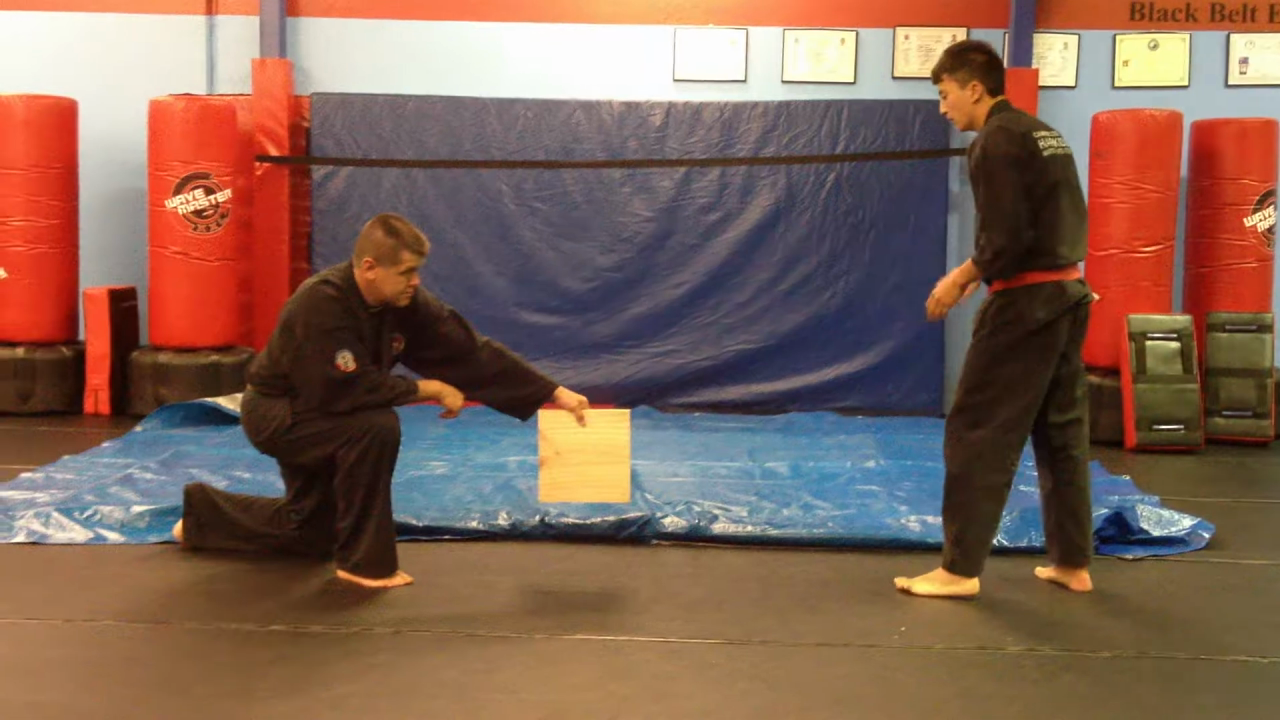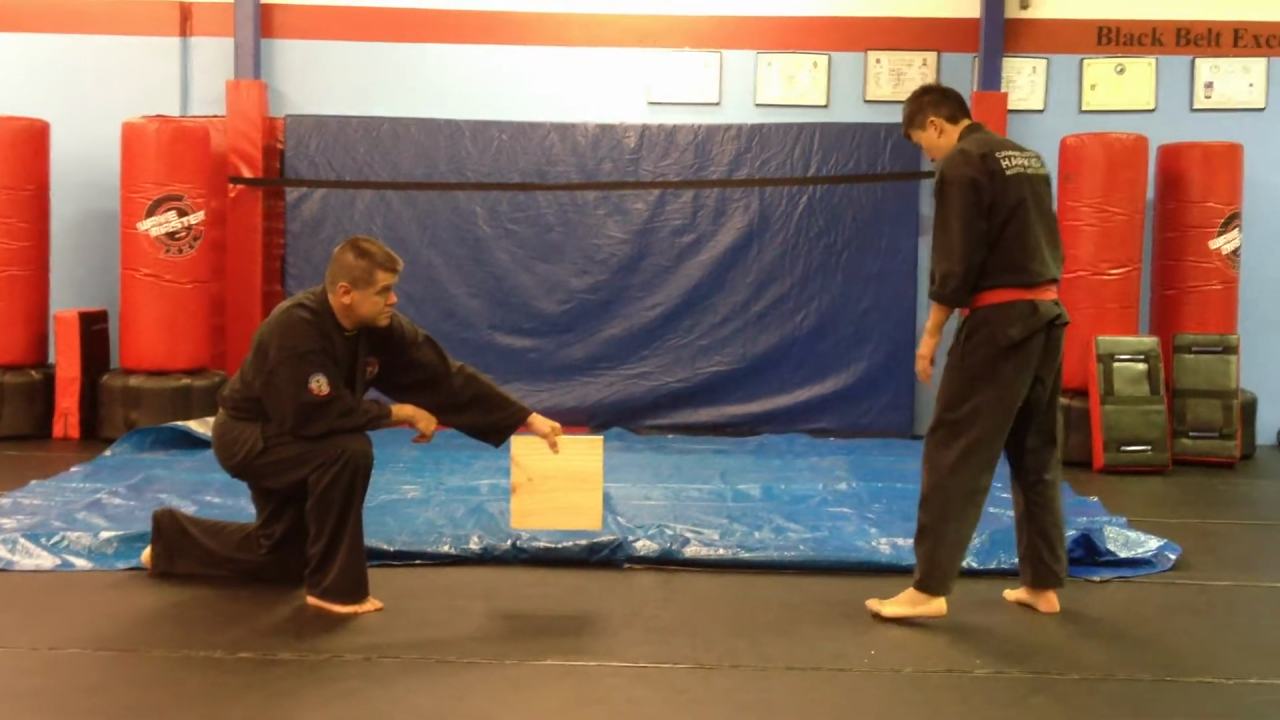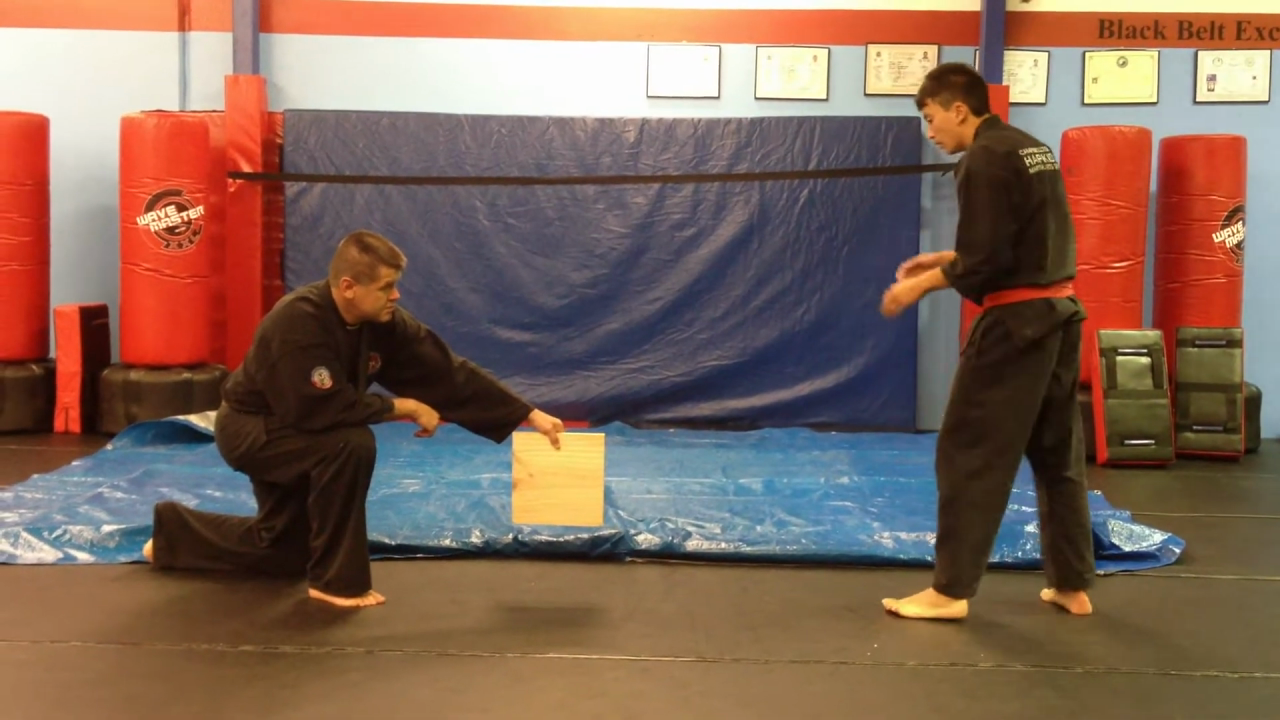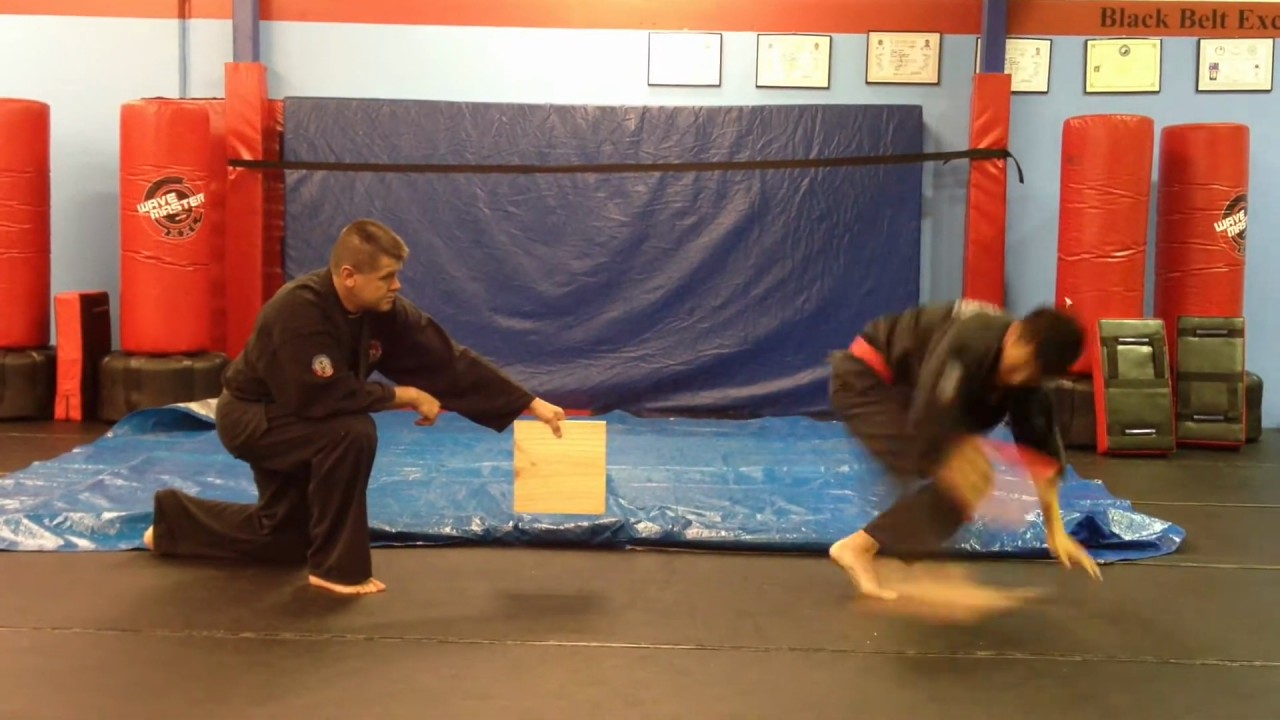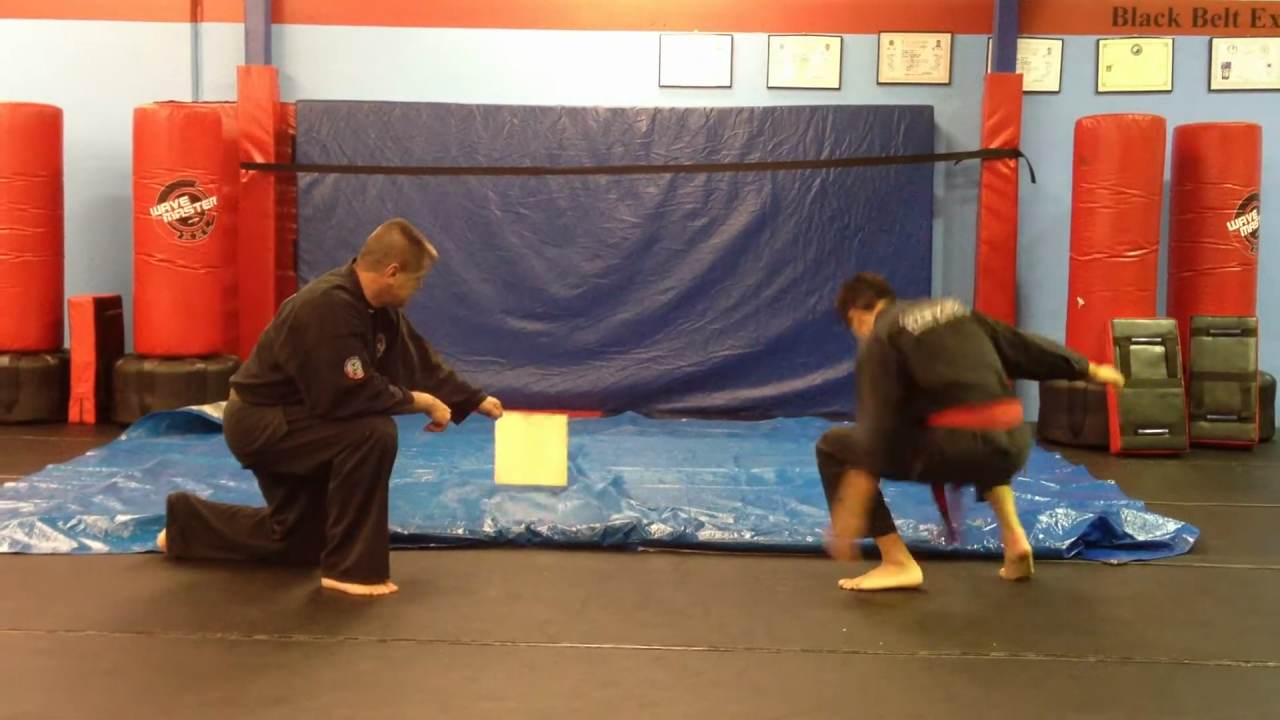
dt=1s
person 1, frame 1
left shoulder: (995, 143)
right shoulder: (1043, 133)
left elbow: (1005, 241)
left wrist: (958, 280)
right wrist: (974, 274)
left hip: (1027, 301)
right hip: (1066, 293)
left knee: (978, 430)
right knee: (1062, 434)
left ankle: (960, 567)
right ankle: (1072, 562)
person 1, frame 2
left shoulder: (961, 165)
right shoulder: (1026, 158)
left elbow: (955, 263)
left wrist: (931, 334)
left hip: (1000, 320)
right hip: (1045, 315)
left knee: (955, 451)
right knee: (1036, 456)
left ankle: (930, 586)
right ankle: (1042, 583)
person 1, frame 3
left shoulder: (983, 160)
right shoulder: (1031, 148)
left elbow: (986, 259)
left wrist: (922, 283)
right wrist: (942, 259)
left hip: (1016, 320)
right hip: (1058, 312)
left knee: (970, 452)
right knee: (1059, 455)
left ankle: (949, 590)
right ankle: (1073, 586)
person 1, frame 4
right shoulder: (968, 338)
left elbow: (1041, 442)
right elbow: (932, 418)
left wrist: (1056, 531)
right hip: (864, 374)
left ankle: (861, 547)
person 1, frame 5
left shoulder: (880, 343)
right shoulder: (953, 311)
left elbow: (877, 425)
right elbow: (1026, 347)
left wrist: (851, 509)
right wrist: (1089, 370)
left hip: (961, 444)
right hip: (1012, 442)
left knee: (832, 449)
left ankle: (898, 564)
right ankle: (1014, 539)
person 2, frame 1
left shoulder: (404, 302)
right shoulder: (321, 304)
left elbow: (470, 351)
right elbow: (349, 389)
left wrist: (553, 392)
right wrist: (429, 389)
left hip: (317, 411)
right hip: (276, 412)
left knee: (312, 532)
right knee: (376, 427)
left ankle: (202, 513)
right ankle: (363, 560)
person 2, frame 2
left shoulder: (380, 326)
right shoulder: (295, 328)
left elbow: (445, 376)
right elbow: (321, 415)
left wrist: (526, 418)
right wrist: (402, 413)
left hip: (289, 436)
right hip: (248, 436)
left knee: (283, 556)
right knee: (348, 452)
left ankle: (170, 539)
right ankle: (333, 587)
person 2, frame 3
left shoulder: (382, 321)
right shoulder: (298, 322)
left elbow: (447, 372)
right elbow: (324, 408)
left wrist: (528, 414)
right wrist: (404, 407)
left hip: (290, 430)
right hip: (250, 428)
left knee: (285, 550)
right knee: (351, 444)
left ankle: (172, 532)
right ankle: (335, 579)
person 2, frame 4
left shoulder: (385, 310)
right shoulder: (299, 309)
left elbow: (450, 362)
right elbow: (323, 396)
left wrist: (530, 403)
right wrist: (403, 396)
left hip: (289, 418)
right hip: (251, 416)
left knee: (286, 536)
right knee: (352, 433)
left ankle: (174, 519)
right ankle: (336, 567)
person 2, frame 5
left shoulder: (376, 307)
right shoulder: (330, 308)
left elbow: (418, 362)
right elbow: (349, 396)
left wrist: (475, 400)
right wrist: (420, 402)
left hip: (282, 422)
right hip: (260, 422)
left knee: (301, 536)
right knee: (373, 434)
left ankle: (187, 524)
right ankle: (349, 568)
